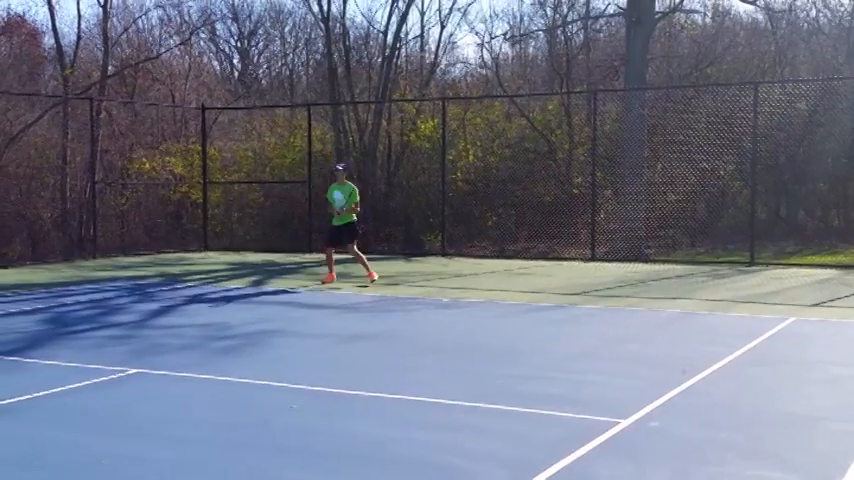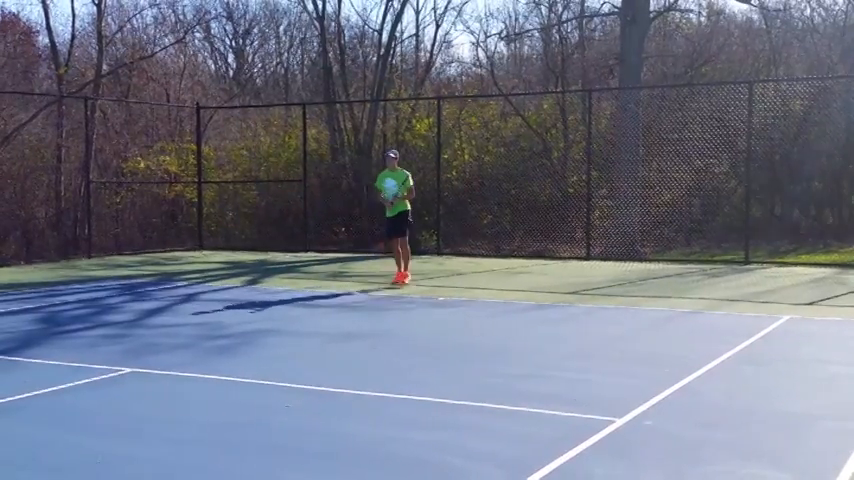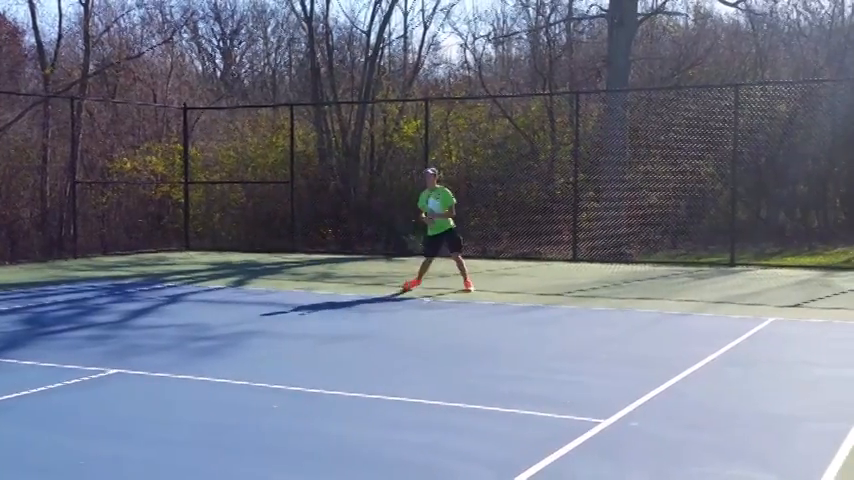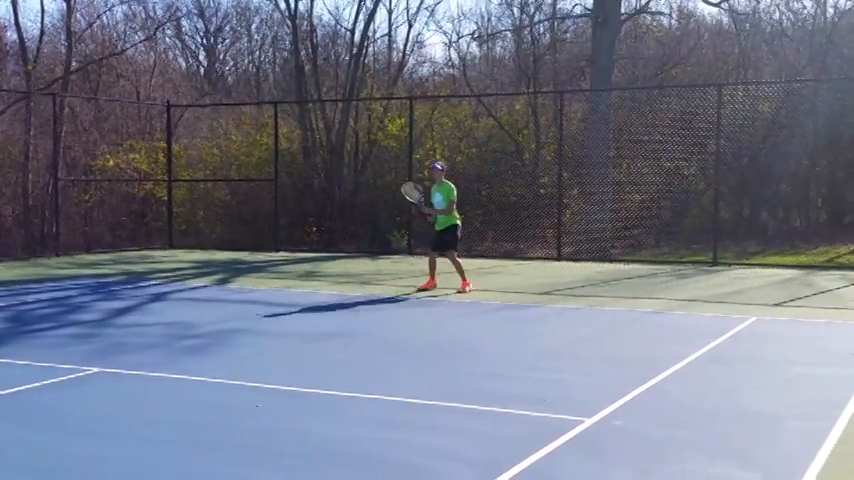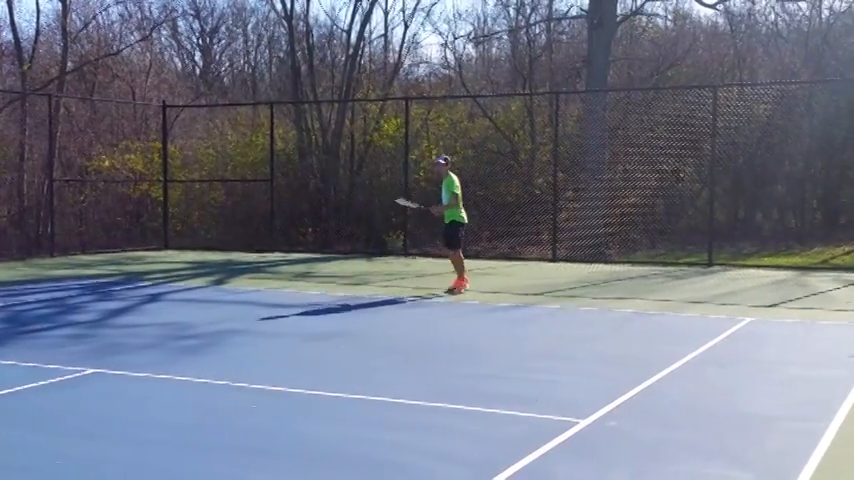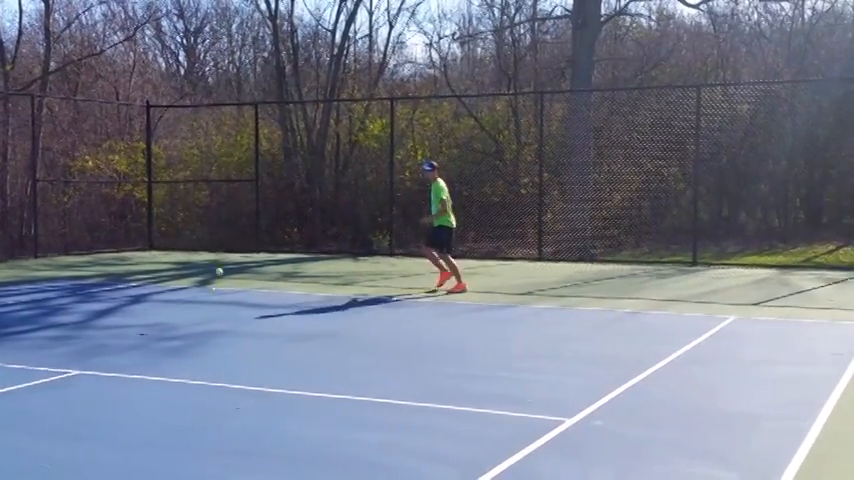
dt=0.4s
person 1, frame 1
left shoulder: (352, 188)
right shoulder: (332, 188)
left elbow: (357, 209)
right elbow: (330, 205)
left wrist: (347, 210)
right wrist: (334, 212)
left hip: (349, 222)
right hip: (336, 223)
left knee: (352, 250)
right knee: (328, 250)
left ankle: (370, 273)
right ankle: (331, 274)
person 1, frame 2
left shoulder: (404, 174)
right shoulder: (382, 176)
left elbow: (412, 194)
right elbow: (380, 194)
left wrist: (399, 199)
right wrist: (385, 201)
left hip: (403, 211)
right hip: (390, 213)
left knee: (403, 242)
right knee: (394, 243)
left ankle: (405, 273)
right ankle: (400, 271)
person 1, frame 3
left shoulder: (445, 192)
right shoulder: (424, 195)
left elbow: (452, 213)
right elbow: (421, 213)
left wrist: (438, 215)
right wrist: (426, 219)
left hip: (448, 229)
right hip: (433, 231)
left knee: (456, 256)
right knee: (428, 259)
left ankle: (467, 281)
right ankle: (417, 280)
person 1, frame 4
left shoulder: (450, 188)
right shoulder: (434, 188)
left elbow: (450, 210)
left wrist: (432, 211)
right wrist: (430, 214)
left hip: (452, 225)
right hip: (439, 226)
left knee: (451, 255)
right knee: (432, 254)
left ankle: (465, 282)
right ankle: (432, 281)
person 1, frame 5
left shoulder: (451, 180)
right shoulder: (446, 180)
left elbow: (456, 203)
left wrist: (439, 208)
right wrist: (441, 210)
left hip: (456, 220)
right hip: (450, 220)
left knee: (455, 251)
right knee: (451, 251)
left ankle: (462, 281)
right ankle: (461, 278)
person 1, frame 6
left shoulder: (438, 186)
right shoulder: (435, 185)
left elbow: (444, 209)
left wrist: (430, 218)
right wrist: (432, 219)
left hip: (444, 224)
right hip: (439, 224)
left ankle: (461, 284)
right ankle: (445, 272)
